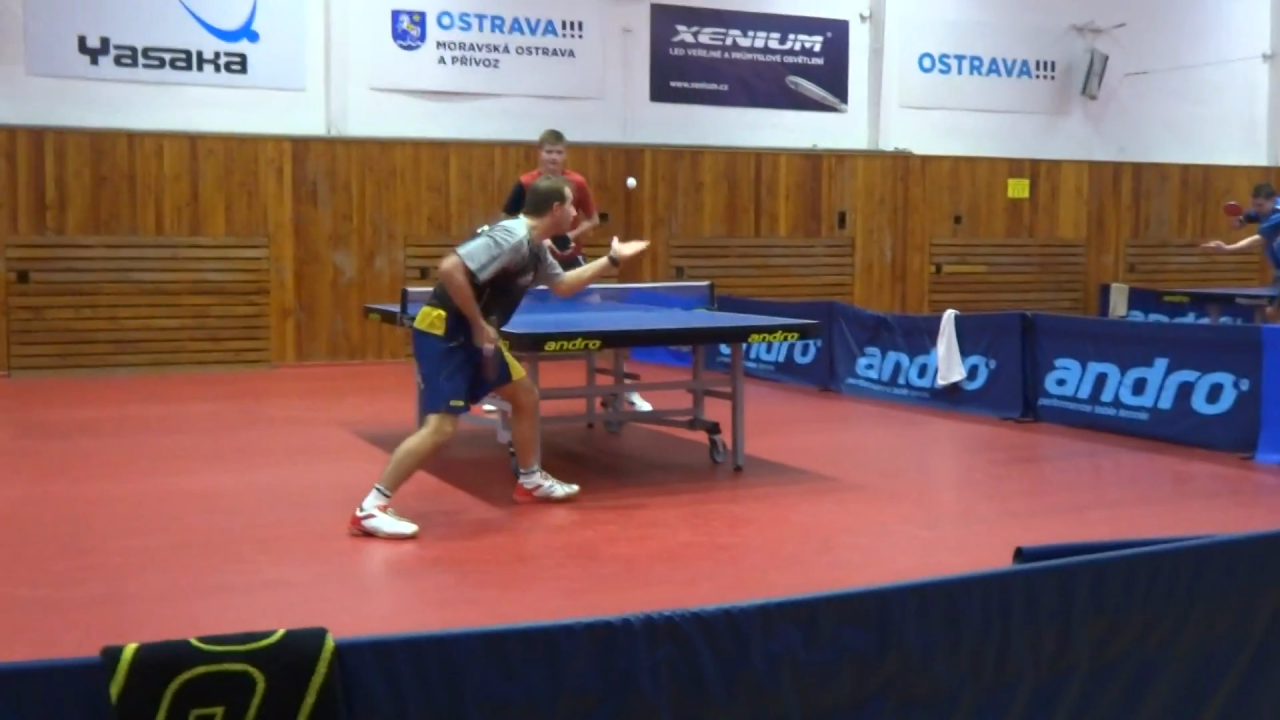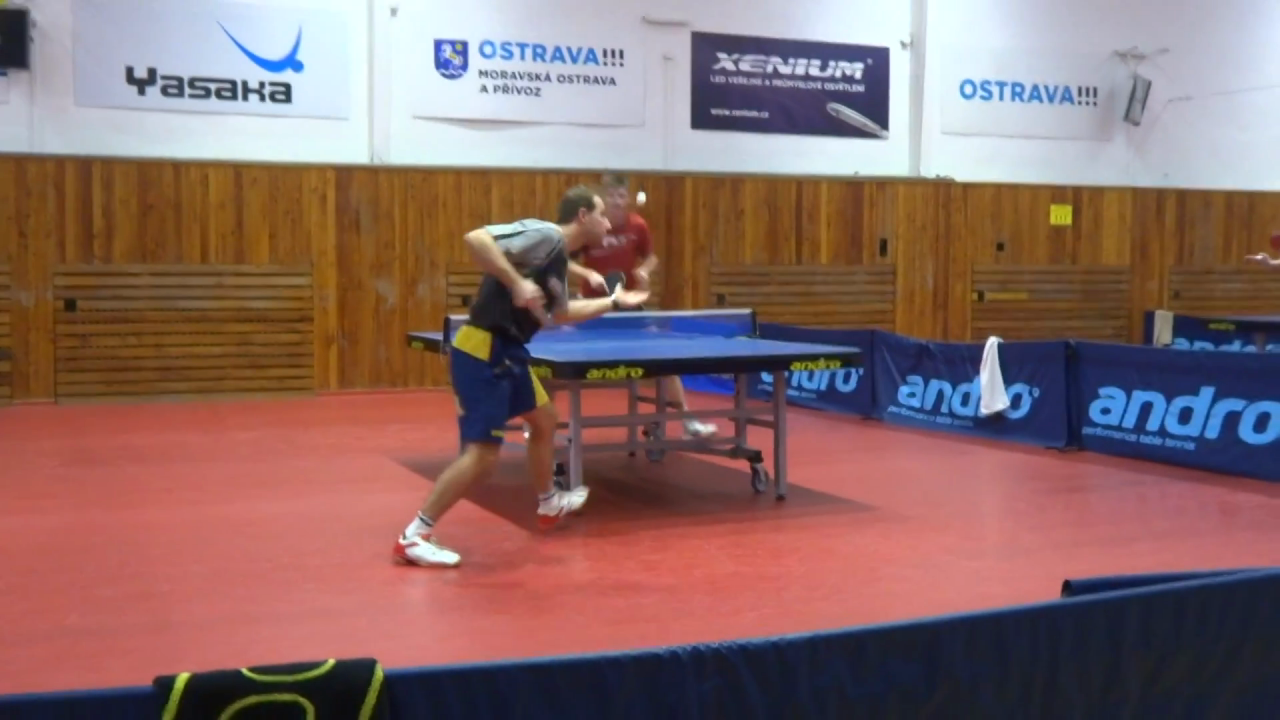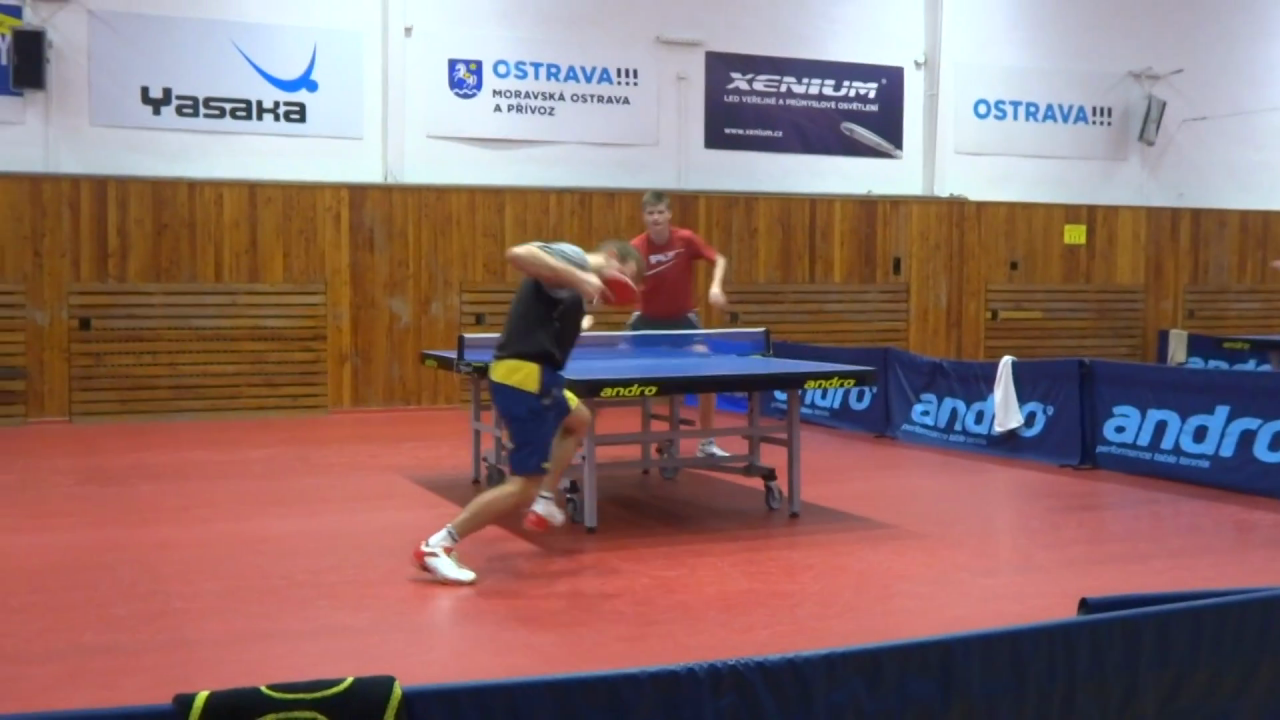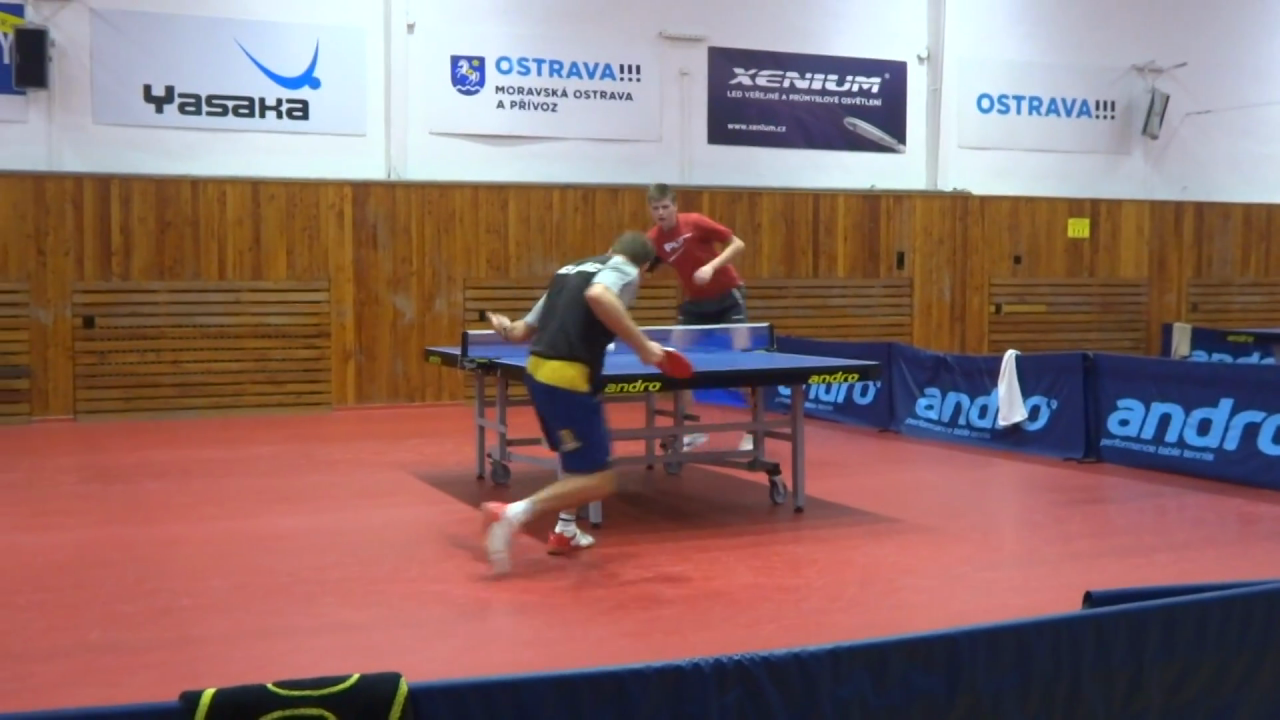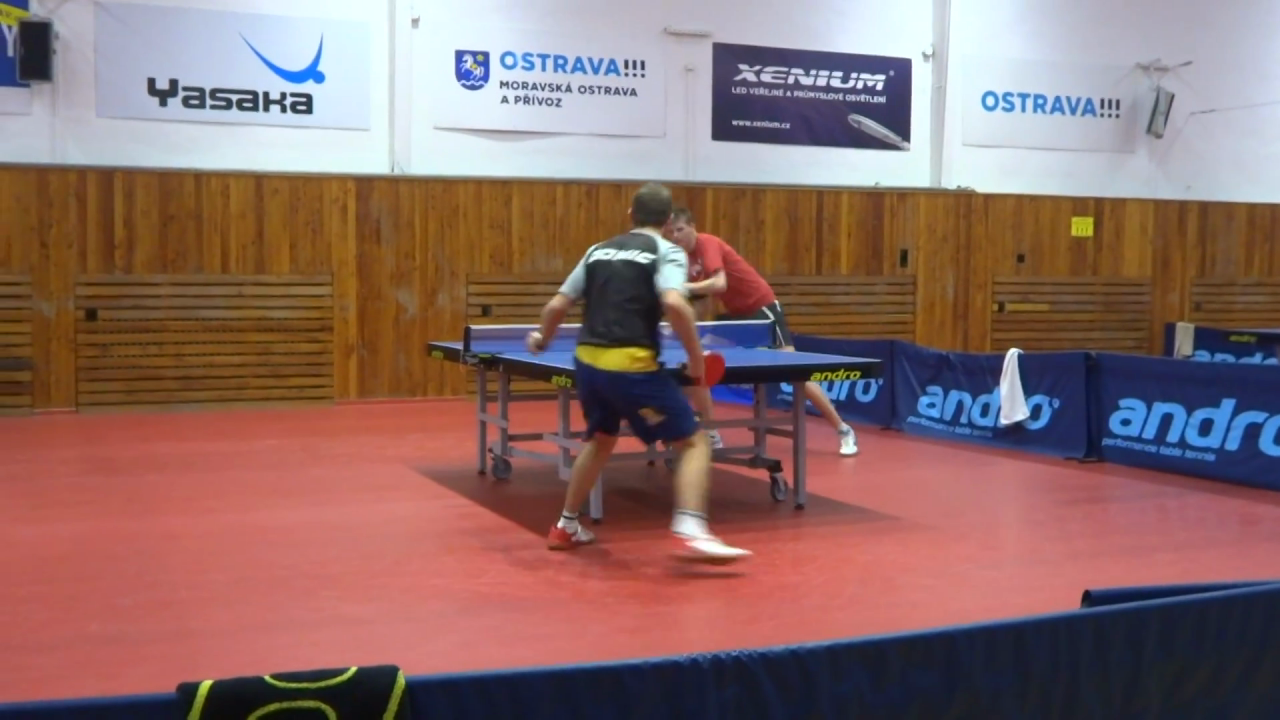
dt=0.2s
person 1, frame 1
left shoulder: (534, 246)
right shoulder: (512, 238)
left elbow: (562, 285)
right elbow: (449, 268)
left wrist: (613, 259)
right wrist: (479, 324)
left hip: (470, 334)
right hip: (442, 332)
left knee: (526, 397)
right knee: (440, 426)
left ankle: (531, 481)
right ankle: (371, 508)
person 1, frame 2
left shoulder: (559, 257)
right shoulder: (545, 235)
left elbow: (562, 314)
right elbow: (475, 239)
left wrist: (614, 302)
right wrist: (517, 284)
left hip: (505, 352)
right hip: (482, 351)
left knee: (546, 420)
right knee: (482, 454)
left ankle: (549, 504)
right ankle: (413, 537)
person 1, frame 3
left shoulder: (570, 284)
right shoulder: (572, 254)
right elbow: (520, 254)
right wrist: (580, 280)
left hip: (532, 377)
right hip: (524, 380)
left knee: (579, 421)
right knee: (524, 483)
left ankle: (543, 508)
right ankle: (436, 548)
person 1, frame 4
left shoulder: (570, 271)
right shoulder: (625, 271)
left elbow: (522, 331)
right elbow: (597, 296)
left wrist: (506, 328)
right wrist: (641, 343)
left hip: (542, 373)
right hip: (569, 378)
left knee: (583, 461)
right knee: (599, 480)
left ankle: (565, 530)
right ankle: (510, 516)
person 1, frame 5
left shoulder: (598, 251)
right shoulder: (668, 253)
left elbow: (555, 307)
right elbow: (673, 303)
left wrist: (541, 338)
right wrist: (695, 354)
left hip: (588, 364)
right hip: (632, 367)
left knee: (601, 443)
right knee: (694, 443)
left ankle: (566, 527)
right ankle: (691, 533)
person 2, frame 1
left shoulder: (577, 183)
right shoulder: (526, 184)
left elbow: (593, 219)
right elbow: (505, 220)
left wrist: (571, 235)
left hip: (570, 260)
left ankle: (628, 390)
person 2, frame 2
left shoulder: (638, 226)
left elbow: (652, 258)
left wrist: (644, 272)
right wrist: (589, 275)
right hip: (593, 302)
left ankle: (688, 420)
person 2, frame 3
left shoulder: (686, 239)
right shoulder: (636, 247)
left elbow: (719, 259)
left wrist: (715, 286)
left hip: (683, 318)
right hip: (647, 320)
left ankle: (707, 443)
person 2, frame 4
left shoulder: (695, 222)
right shoulder: (652, 240)
left elbow: (738, 244)
left wrist: (711, 266)
left hip: (727, 295)
right hip: (694, 303)
left ankle: (750, 429)
right ankle: (693, 431)
person 2, frame 5
left shoulder: (709, 245)
right shoulder: (686, 261)
left elbow: (719, 285)
right elbow: (696, 295)
left hip: (762, 309)
right hip: (736, 315)
left ankle: (843, 430)
right ankle: (709, 434)
